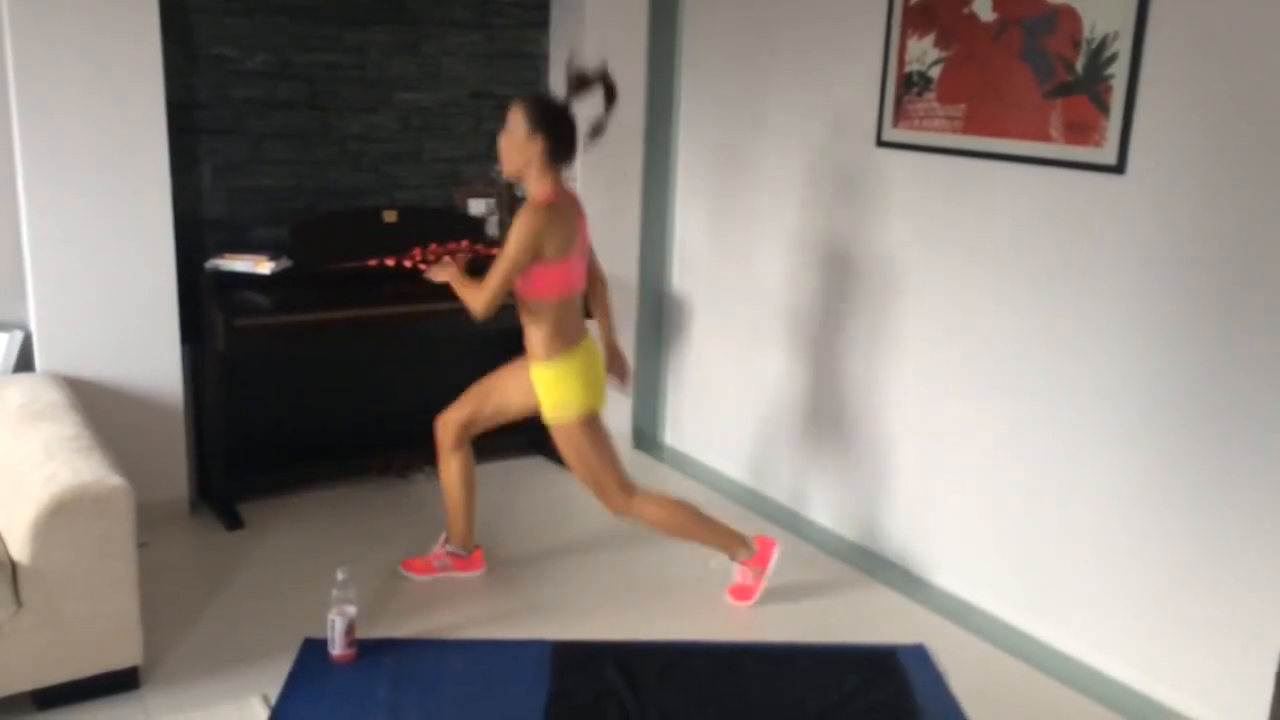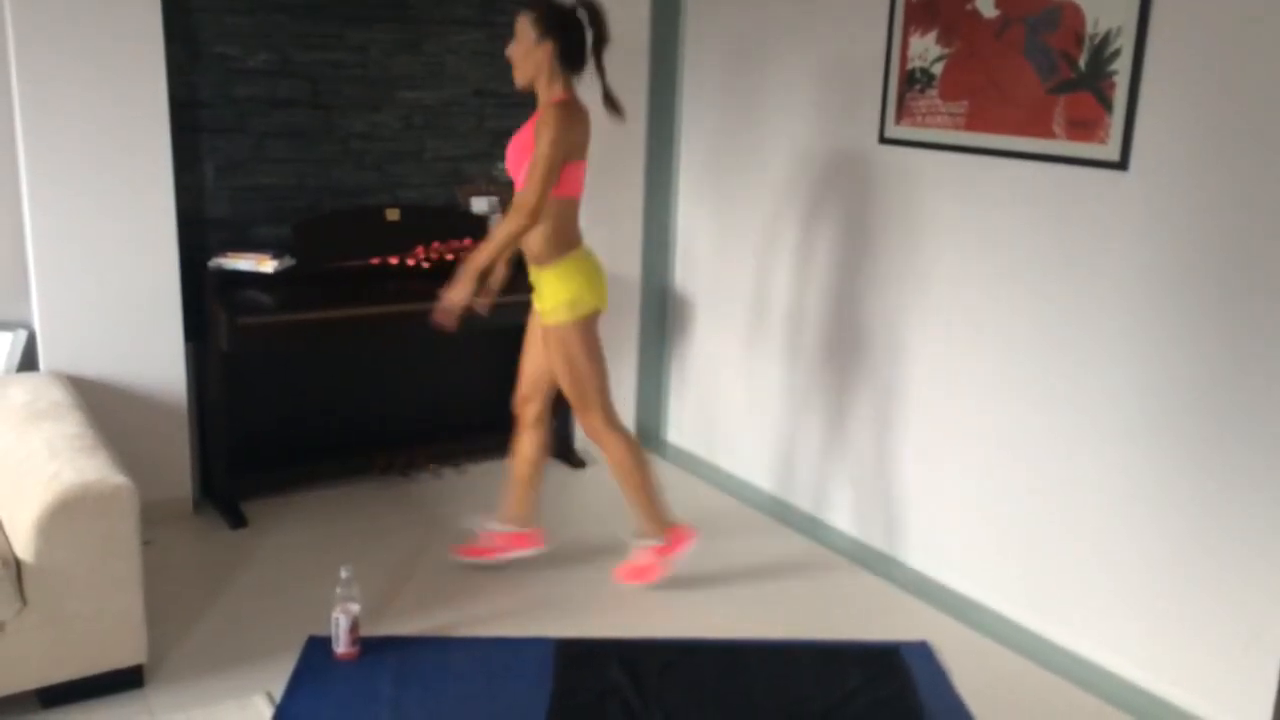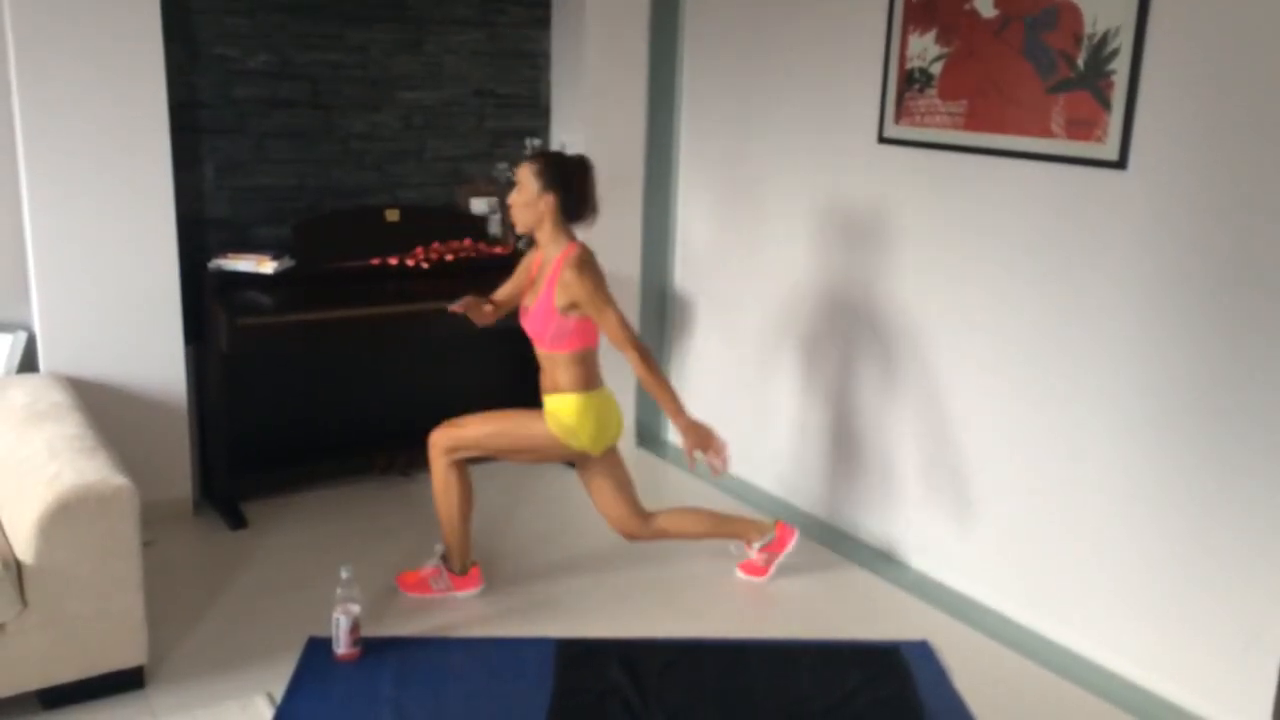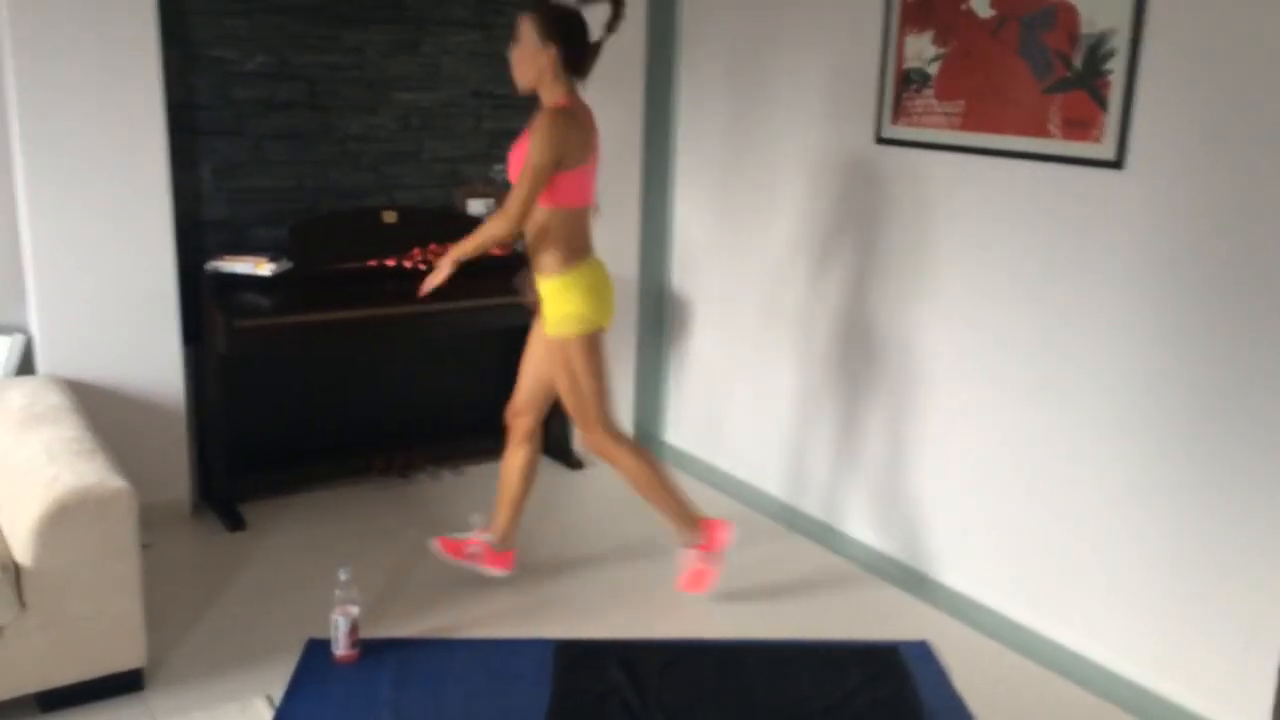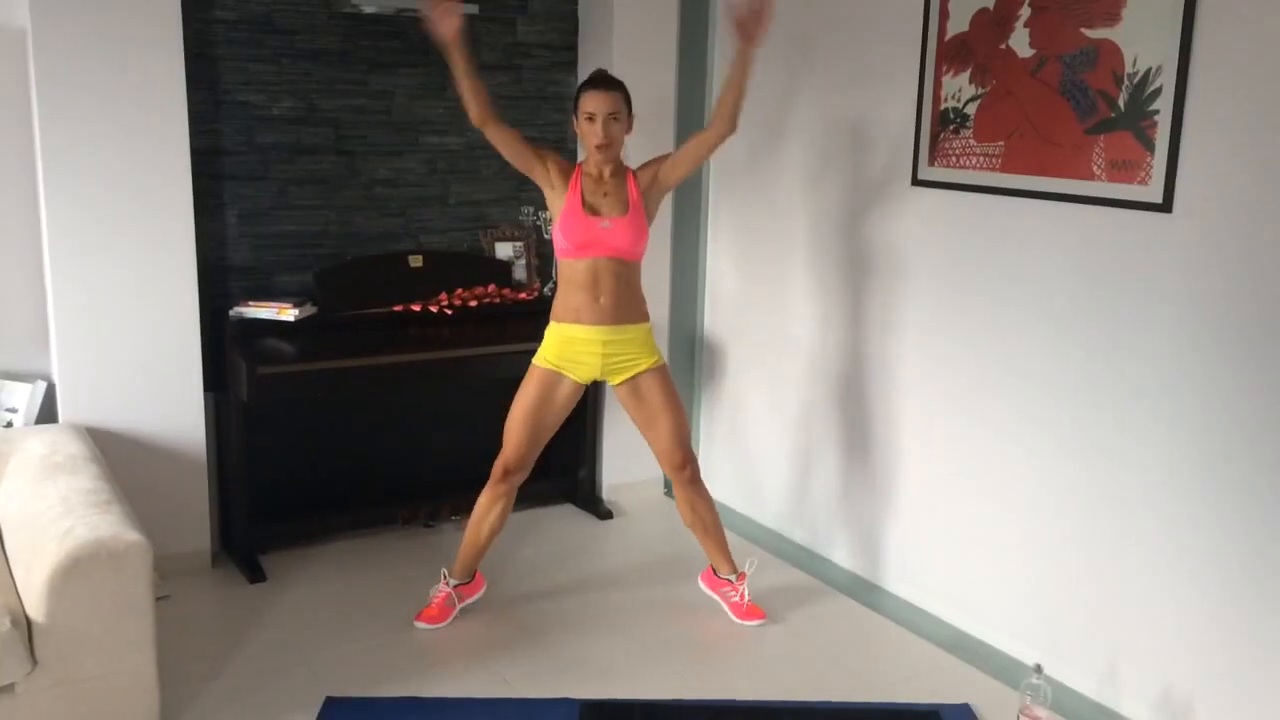
dt=0.5s
person 1, frame 1
left shoulder: (537, 217)
right shoulder: (560, 203)
left elbow: (484, 304)
right elbow: (592, 277)
left wrist: (453, 275)
right wrist: (608, 341)
left hip: (563, 377)
right hip: (549, 363)
left knee: (621, 500)
right knee: (450, 428)
left ankle: (748, 551)
right ankle: (460, 551)
person 1, frame 2
left shoulder: (560, 116)
right shoulder: (553, 112)
left elbow: (528, 209)
left wrist: (468, 271)
right wrist: (498, 264)
left hip: (565, 285)
right hip: (553, 280)
left knee: (597, 420)
right knee: (530, 407)
left ankle: (659, 533)
right ankle: (516, 525)
person 1, frame 3
left shoulder: (575, 270)
right shoulder: (539, 258)
left elbow: (633, 349)
right elbow: (497, 305)
left wrist: (684, 422)
right wrist: (481, 310)
left hip: (576, 418)
right hip: (580, 412)
left knee: (443, 443)
right knee: (634, 525)
left ankle: (457, 569)
right ankle: (765, 535)
person 1, frame 4
left shoulder: (553, 121)
right shoulder: (569, 115)
left elbow: (514, 219)
left wrist: (452, 256)
left hip: (571, 293)
right hip: (566, 289)
left knee: (595, 432)
right knee: (521, 419)
left ankle: (698, 533)
right ankle: (495, 544)
person 1, frame 5
left shoulder: (649, 181)
right shoulder: (555, 178)
left elbow: (722, 126)
right elbow: (485, 120)
left hip: (634, 347)
right hip: (565, 346)
left knee: (682, 468)
right knee: (508, 470)
left ankle: (725, 577)
right ankle: (460, 581)
